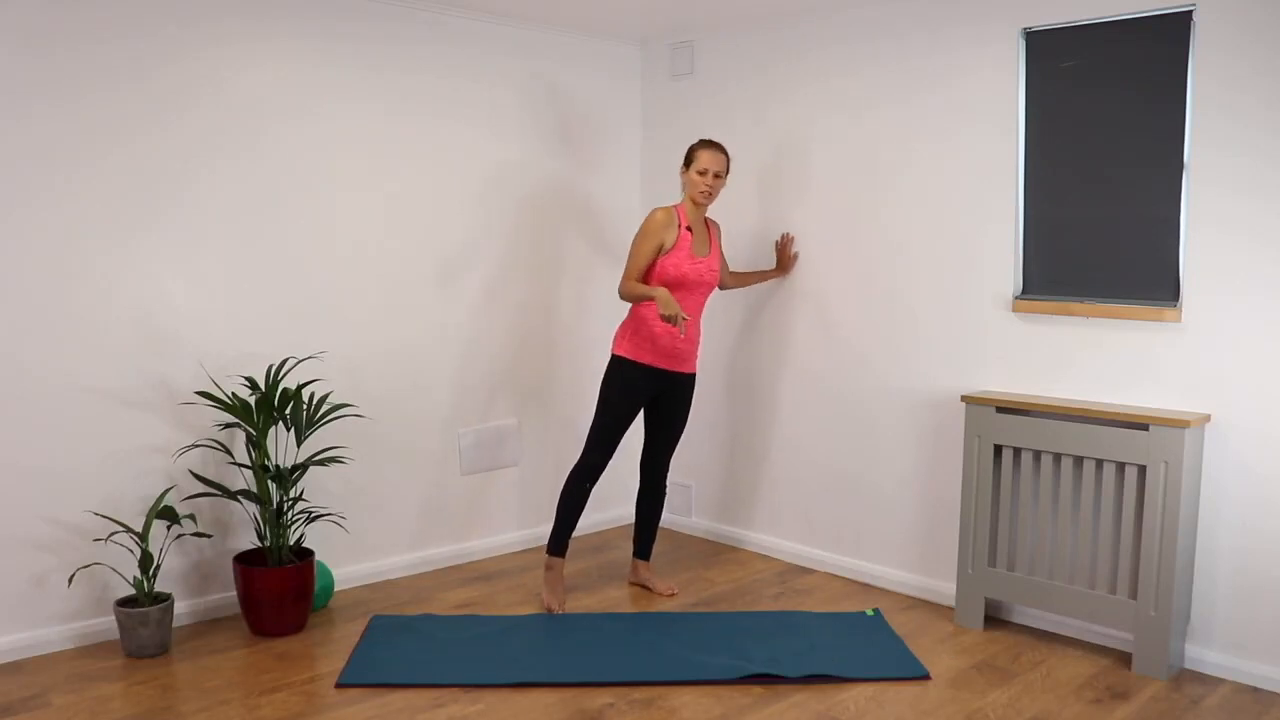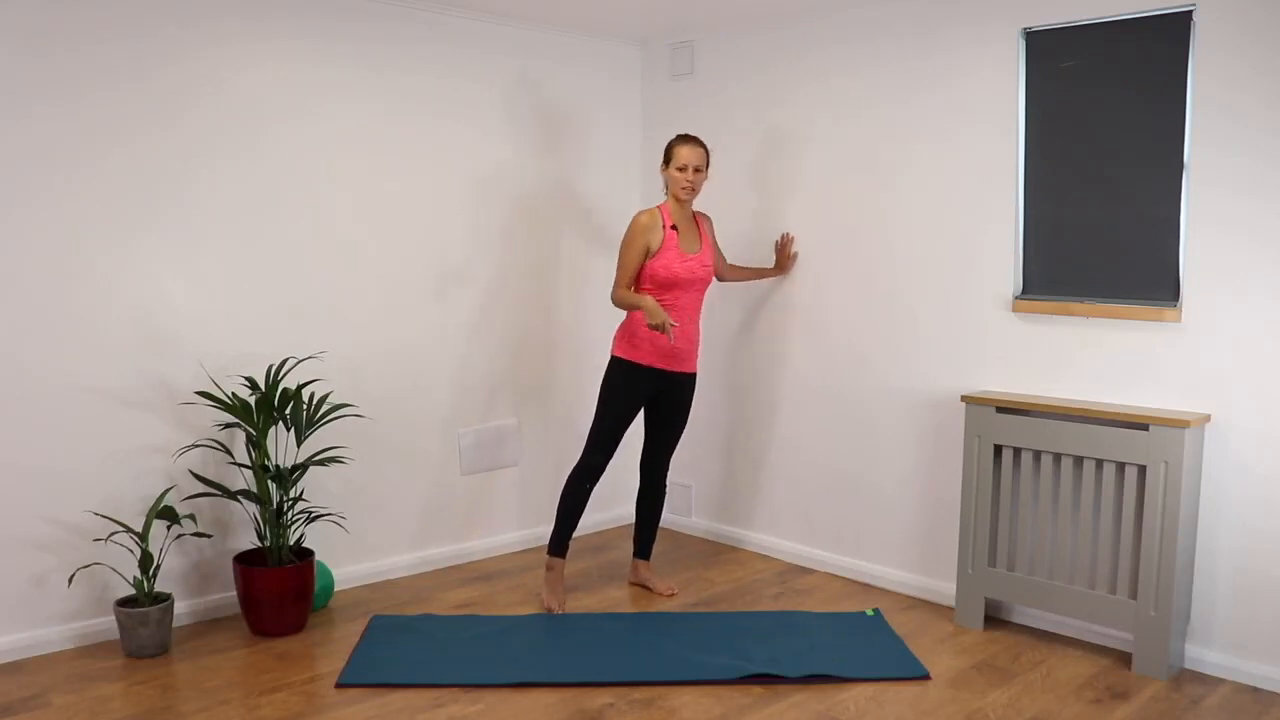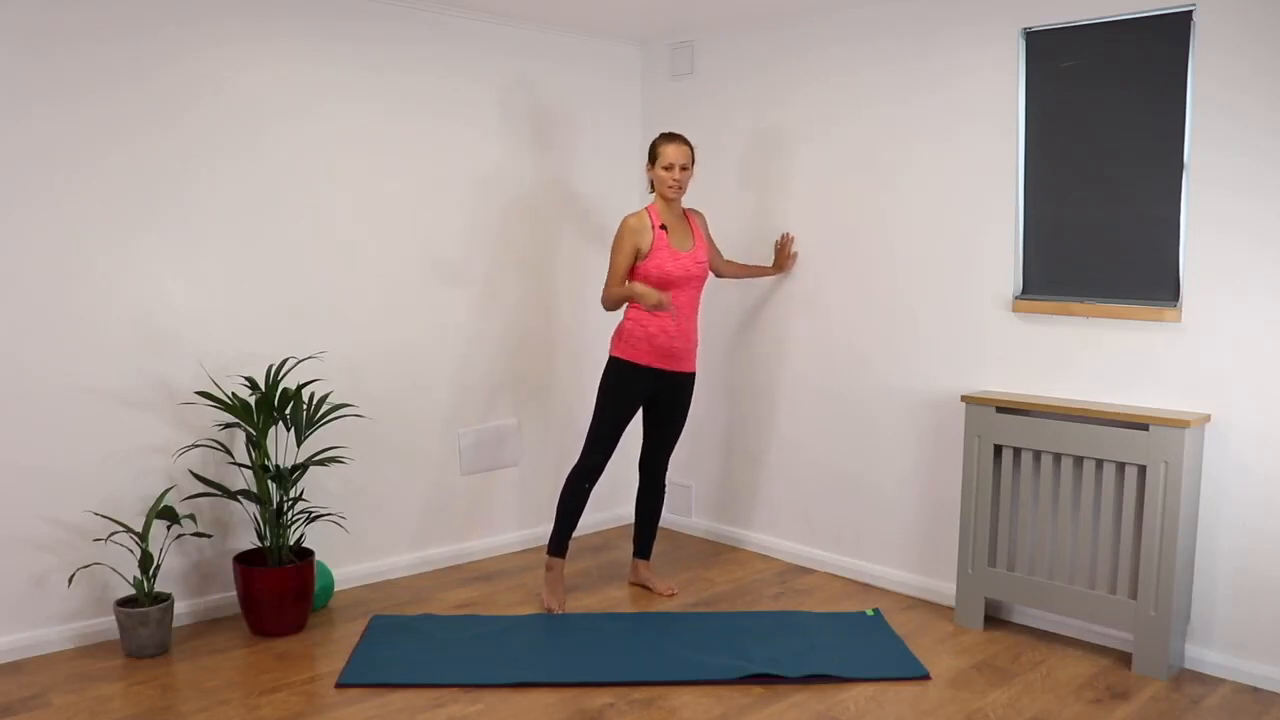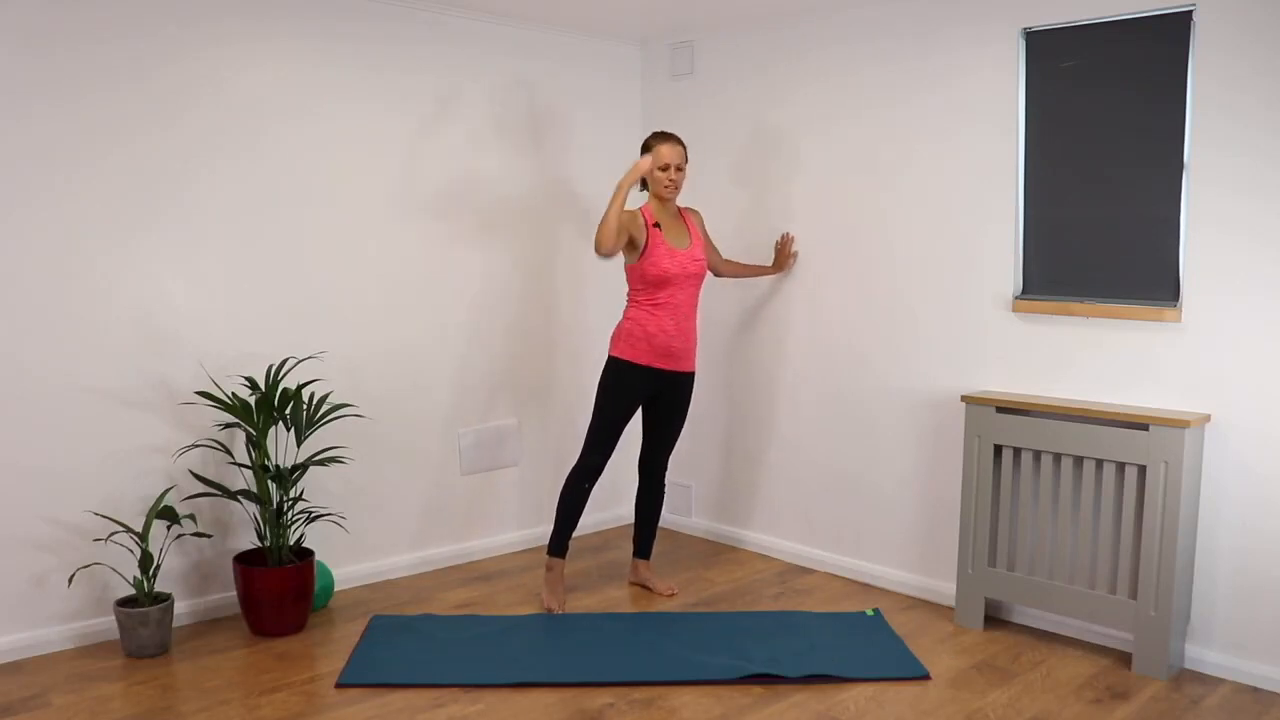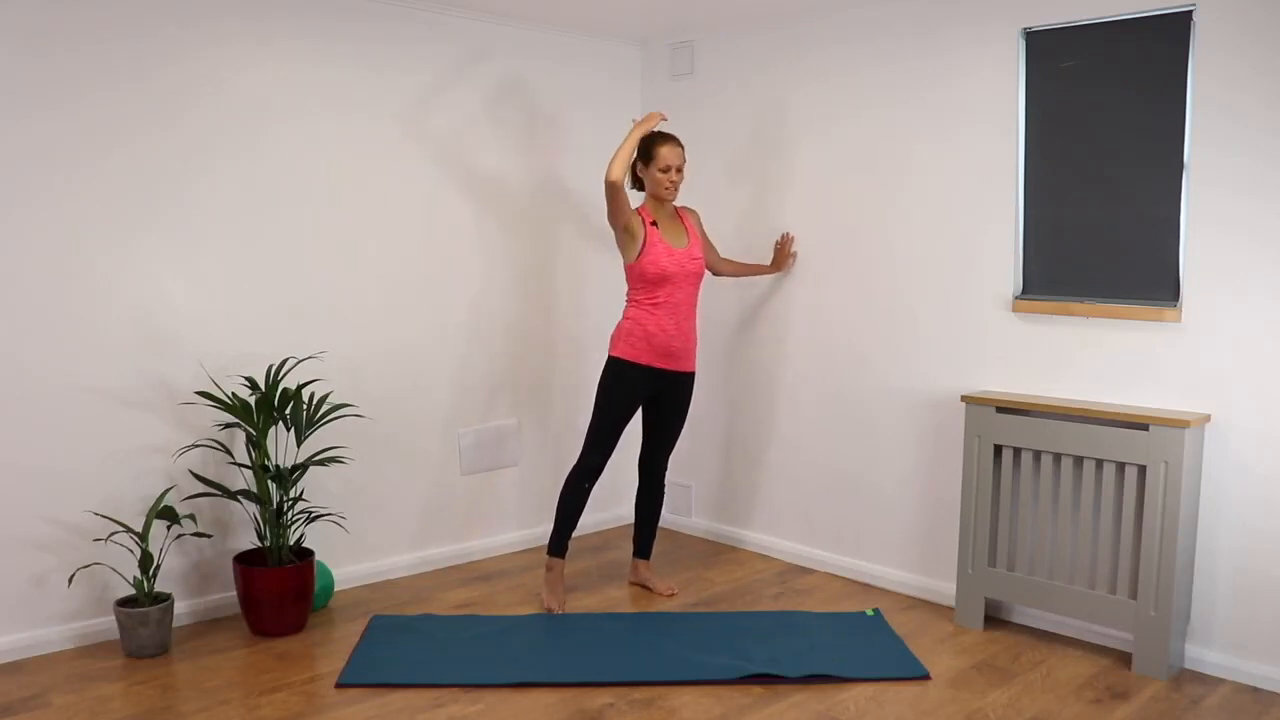
dt=0.3s
person 1, frame 1
left shoulder: (714, 231)
right shoulder: (662, 220)
left elbow: (722, 280)
right elbow: (626, 286)
left wrist: (776, 272)
right wrist: (658, 293)
left hip: (681, 369)
right hip: (635, 360)
left knee: (656, 468)
right knee: (594, 459)
left ankle: (640, 565)
right ankle: (553, 565)
person 1, frame 2
left shoulder: (704, 224)
right shoulder: (646, 223)
left elbow: (722, 271)
right elbow: (618, 293)
left wrist: (774, 271)
right wrist: (646, 304)
left hip: (681, 368)
right hip: (635, 361)
left knee: (657, 467)
right knee: (594, 460)
left ankle: (641, 566)
right ankle: (554, 567)
person 1, frame 3
left shoulder: (697, 222)
right shoulder: (635, 225)
left elbow: (719, 267)
right elbow: (608, 298)
left wrist: (773, 269)
right wrist: (635, 290)
left hip: (679, 367)
right hip: (632, 361)
left knee: (655, 467)
right knee: (593, 460)
left ankle: (641, 565)
right ankle: (554, 566)
person 1, frame 4
left shoulder: (693, 220)
right shoulder: (633, 224)
left elbow: (718, 266)
right elbow: (603, 246)
left wrist: (771, 269)
right wrist: (627, 178)
left hip: (679, 367)
right hip: (632, 360)
left knee: (655, 466)
right knee: (592, 460)
left ankle: (641, 565)
right ankle: (554, 566)
person 1, frame 5
left shoulder: (691, 219)
right shoulder: (630, 223)
left elbow: (717, 265)
right elbow: (611, 180)
left wrist: (771, 267)
right wrist: (638, 129)
left hip: (679, 367)
right hip: (633, 360)
left knee: (655, 467)
right knee: (592, 461)
left ankle: (641, 565)
right ankle: (554, 567)
